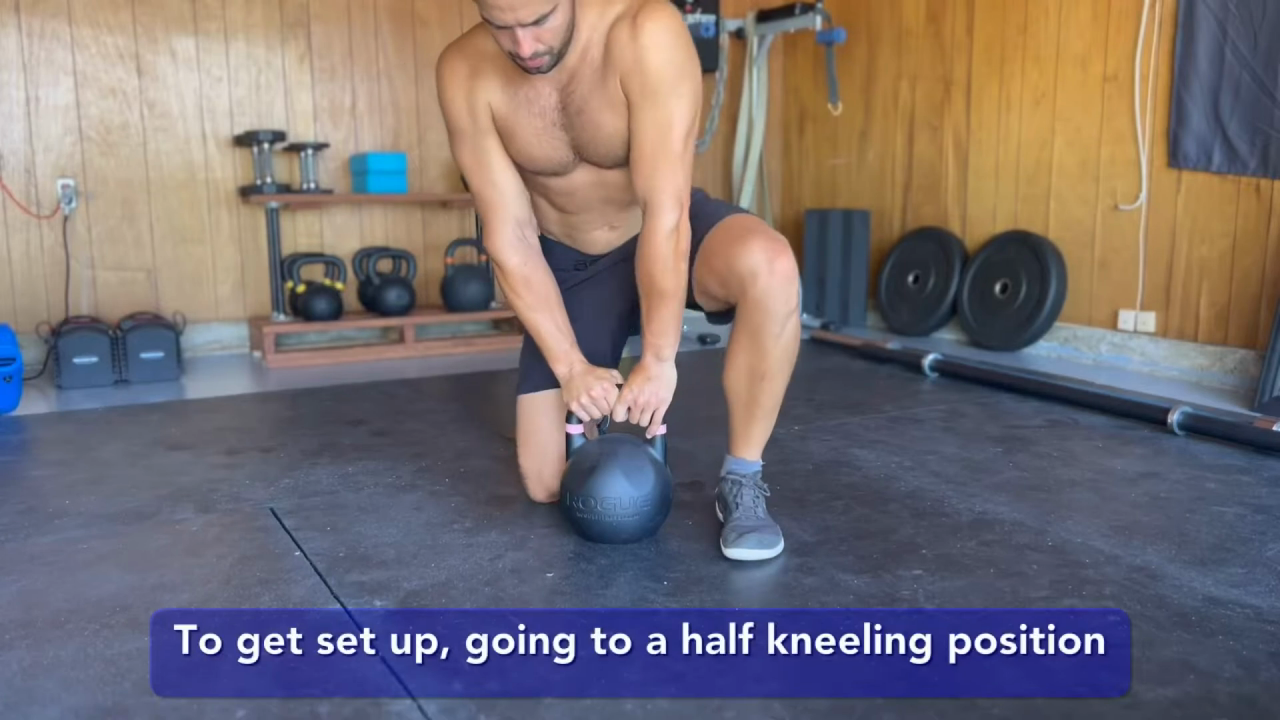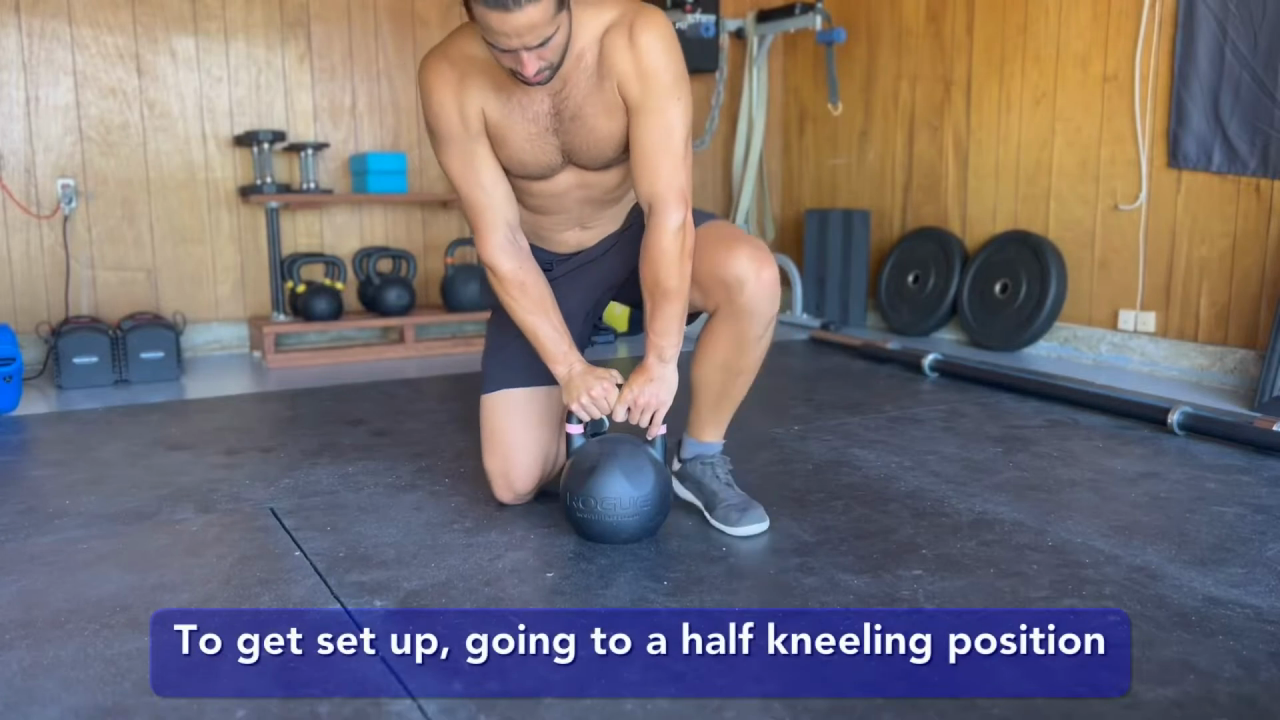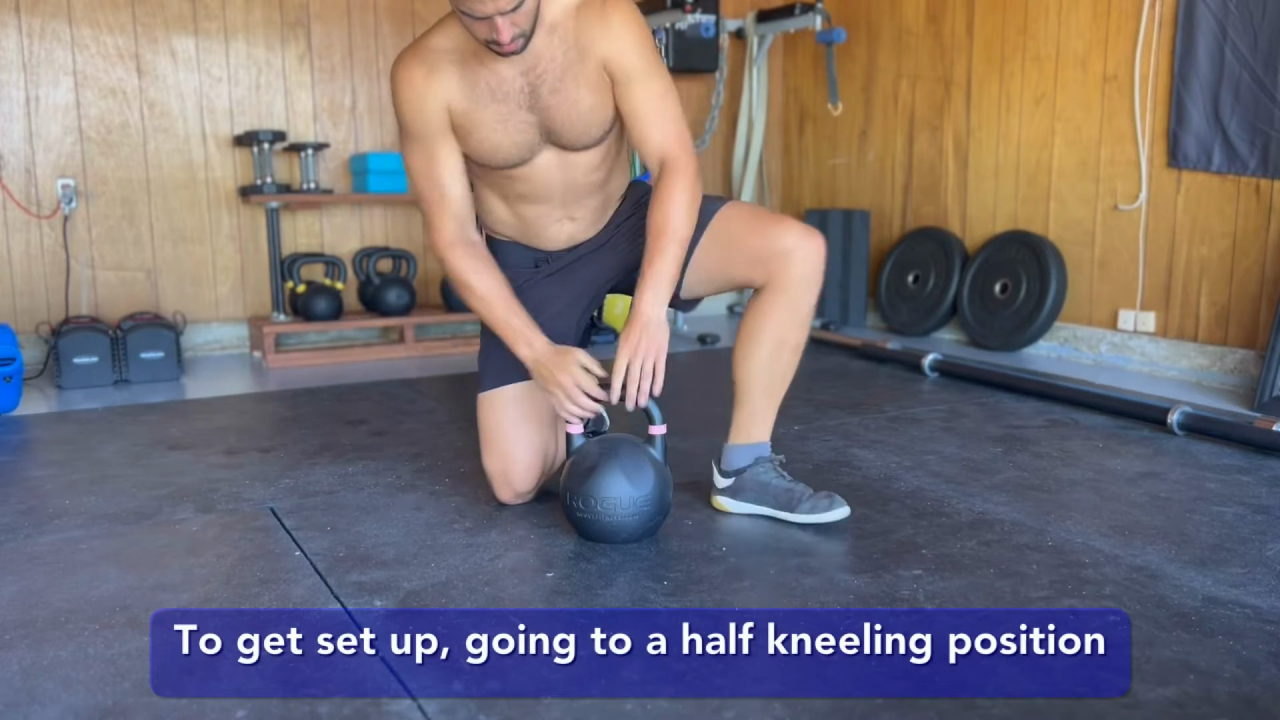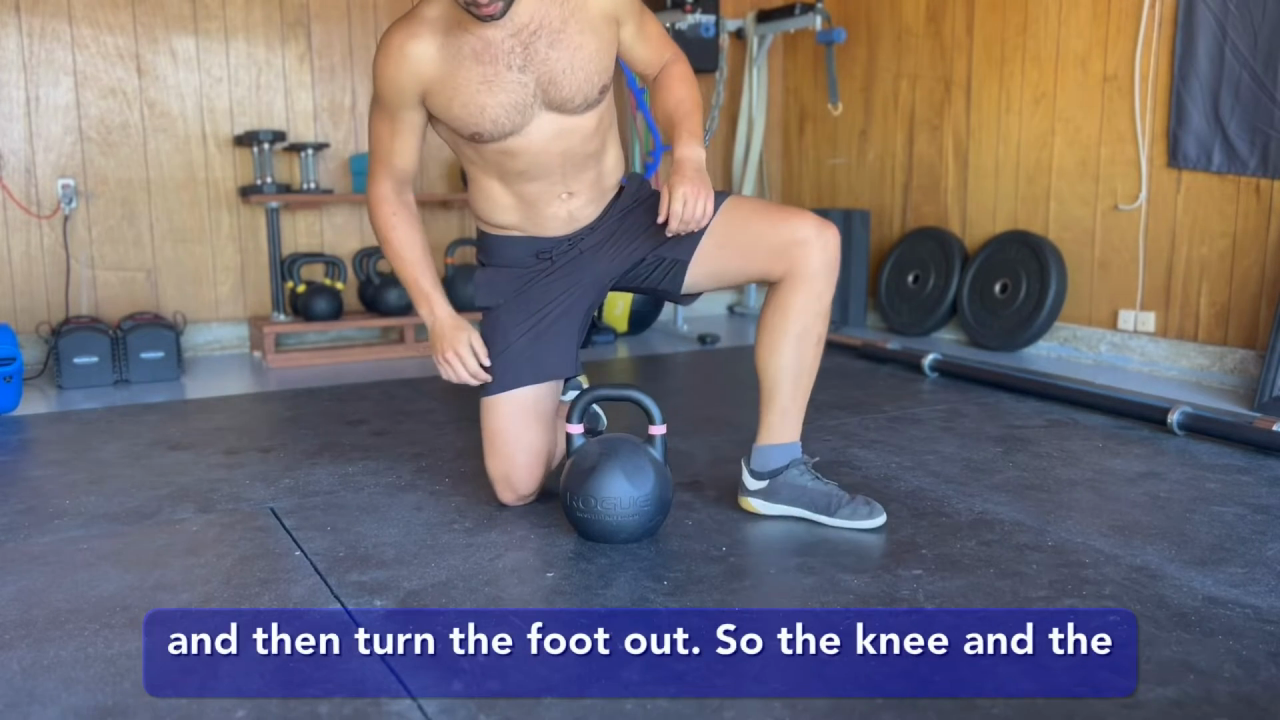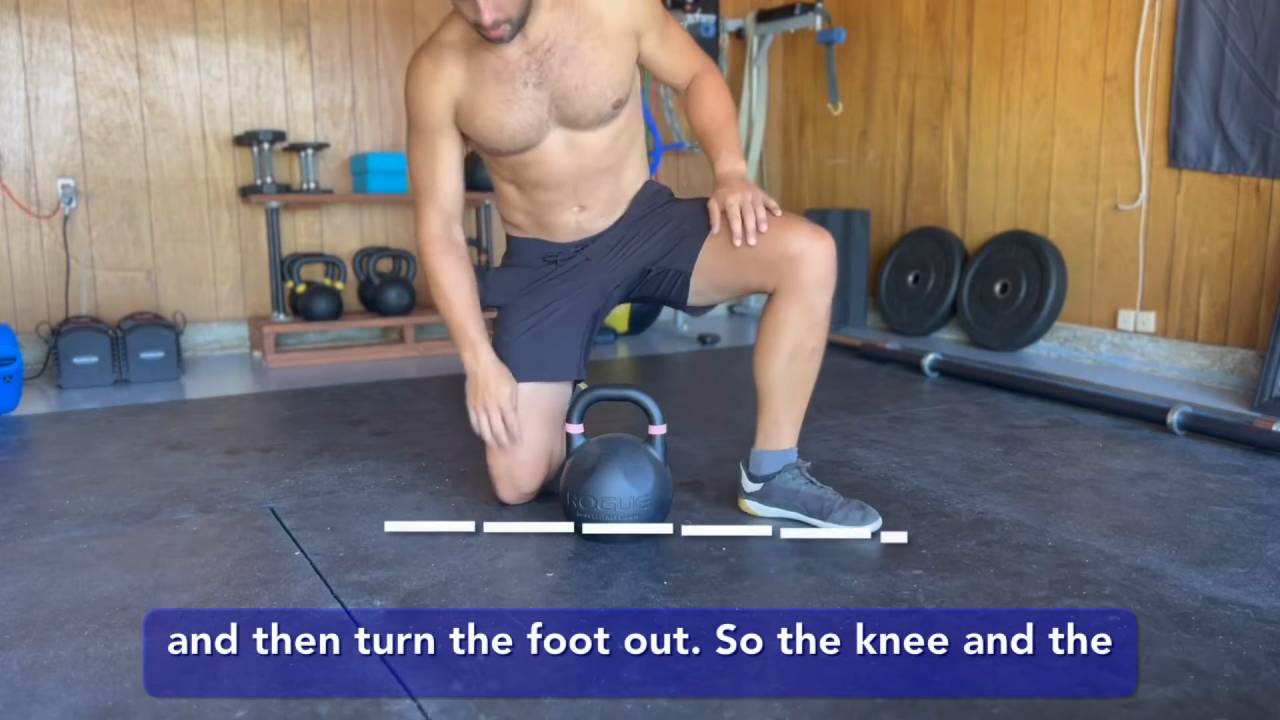
dt=0.7s
person 1, frame 1
right shoulder: (466, 73)
left elbow: (665, 211)
right elbow: (509, 238)
left wrist: (658, 359)
right wrist: (571, 366)
left hip: (673, 235)
right hip: (574, 263)
left knee: (768, 266)
right knee: (548, 484)
left ankle: (741, 479)
right ankle: (612, 423)
person 1, frame 2
right shoulder: (450, 77)
left elbow: (668, 209)
right elbow: (499, 244)
left wrist: (660, 360)
right wrist: (569, 369)
left hip: (640, 231)
right hip: (542, 264)
left knee: (752, 276)
right knee: (515, 484)
left ankle: (699, 457)
right ankle: (589, 419)
person 1, frame 3
right shoulder: (423, 75)
left elbow: (675, 163)
right elbow: (453, 235)
left wrist: (647, 316)
right wrist: (538, 352)
left hip: (625, 225)
right hip: (527, 265)
left knee: (797, 250)
right knee: (516, 484)
left ankle: (742, 467)
right ankle: (577, 402)
person 1, frame 4
right shoulder: (412, 50)
left elbow: (667, 65)
right elbow: (390, 190)
left wrist: (688, 154)
right wrist: (439, 317)
left hip: (627, 217)
right hip: (524, 265)
left knee: (812, 241)
right knee: (516, 486)
left ankle: (773, 470)
right ankle: (561, 403)
person 1, frame 5
right shoulder: (436, 73)
left elbow: (699, 78)
right elbow: (438, 227)
left wrist: (731, 171)
right wrist: (479, 361)
left hip: (645, 224)
right hip: (544, 266)
left knee: (807, 252)
right knee: (517, 483)
left ankle: (771, 474)
right ankle: (560, 409)
